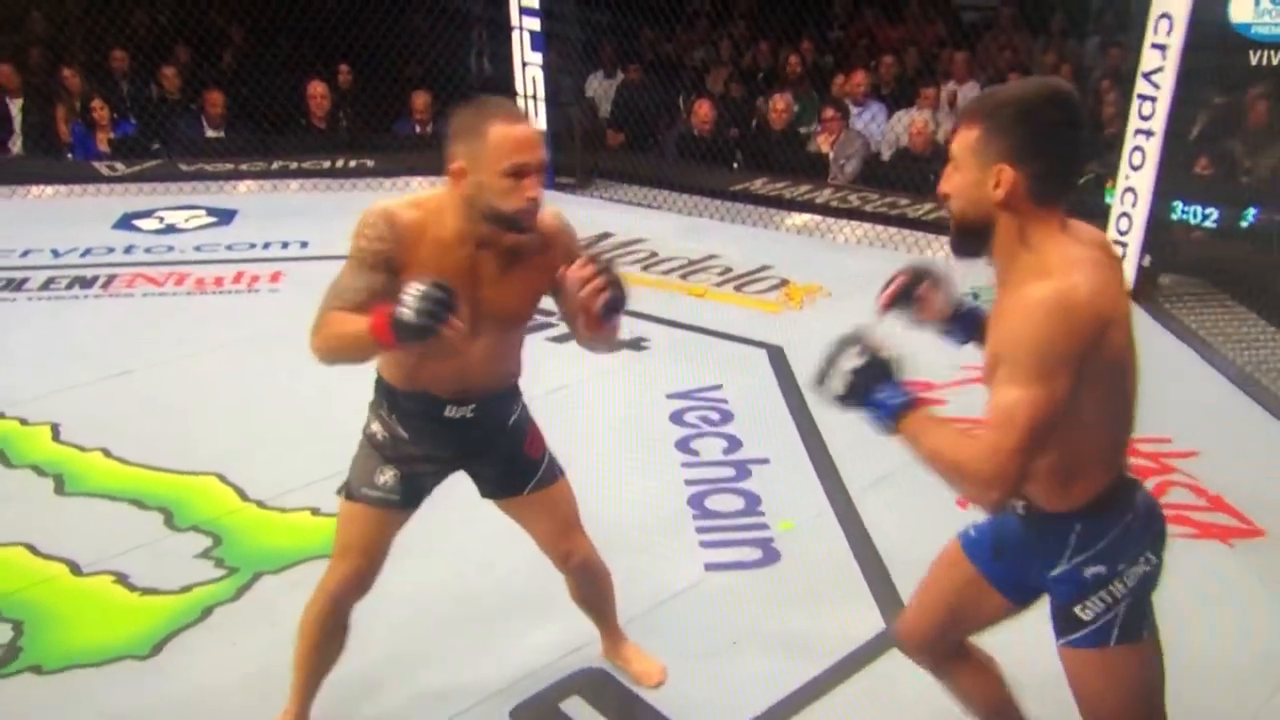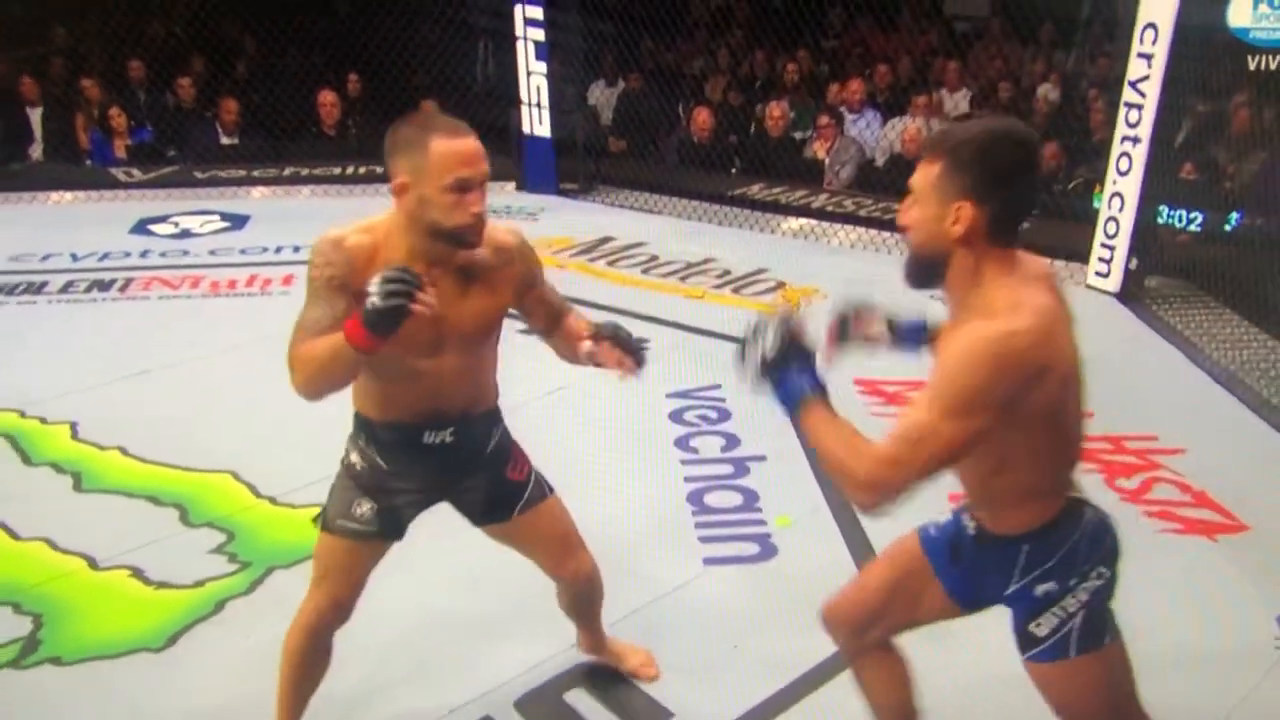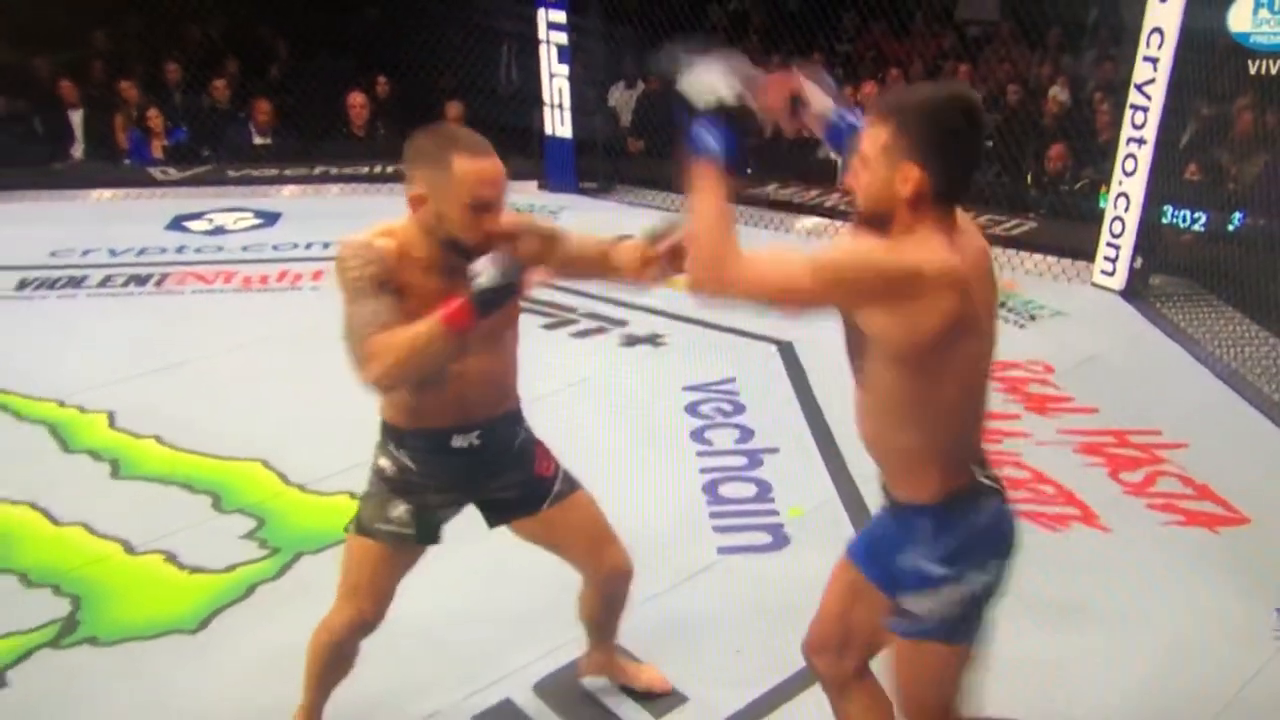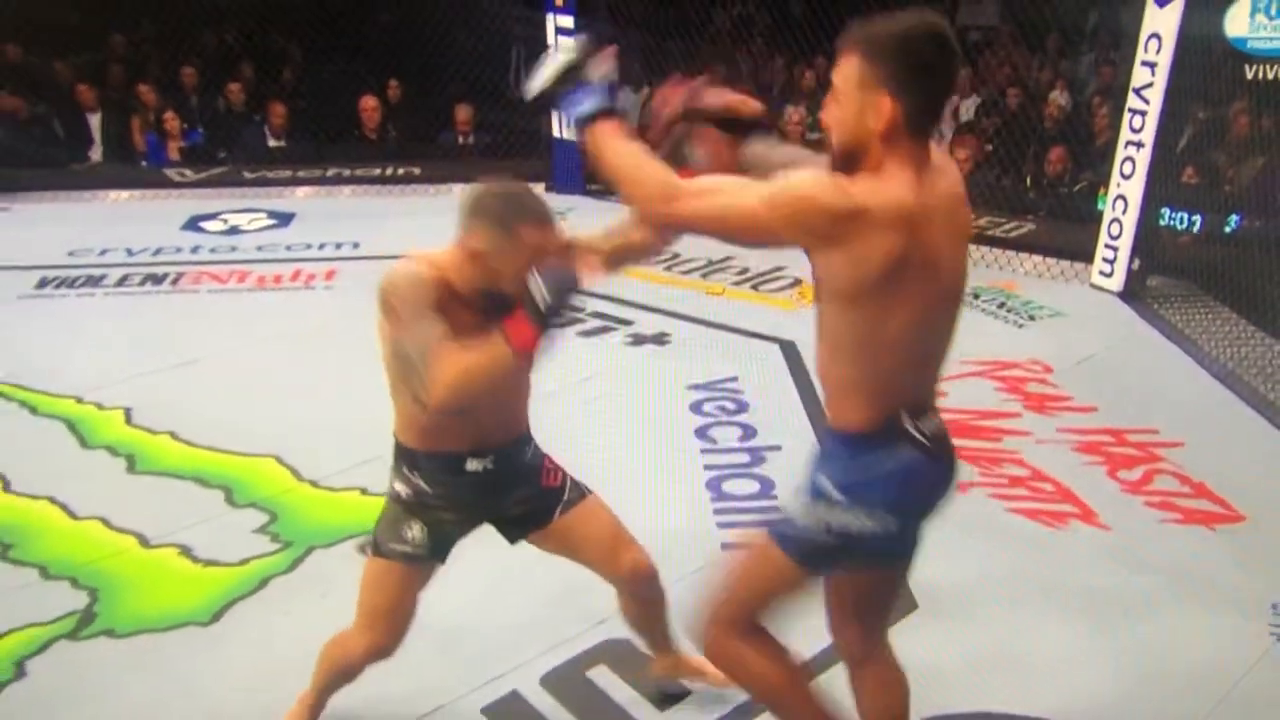
dt=0.4s
person 1, frame 1
left shoulder: (1056, 292)
right shoulder: (1068, 245)
left elbow: (992, 478)
left wrist: (888, 400)
right wrist: (960, 320)
left hip: (1092, 540)
right hip: (1030, 518)
right knee: (923, 635)
person 1, frame 2
left shoulder: (997, 335)
right shoulder: (1015, 277)
left elbow: (873, 483)
left wrist: (796, 381)
right wrist: (905, 331)
left hip: (1049, 558)
right hip: (980, 530)
right knee: (849, 623)
person 1, frame 3
left shoulder: (889, 270)
right shoulder: (956, 235)
left elbow: (714, 271)
right elbow: (894, 168)
left wrist: (709, 140)
right wrist: (830, 117)
left hip: (947, 536)
right hip: (911, 514)
right knee: (831, 657)
person 1, frame 4
left shoulder: (846, 208)
right shoulder: (935, 174)
left elbow: (665, 201)
left wrist: (589, 106)
left hip: (868, 466)
right hip: (910, 452)
left knee: (726, 627)
right knee: (860, 638)
person 2, frame 1
left shoulder: (550, 236)
right shoulder: (396, 228)
left elbow: (594, 341)
right elbow: (326, 339)
left wrist: (601, 309)
right wrist: (393, 323)
left hip: (499, 415)
right hip: (407, 419)
left knee: (575, 554)
right knee: (345, 581)
left ankle: (615, 642)
person 2, frame 2
left shoulder: (505, 253)
right shoulder: (347, 255)
left elbow: (556, 323)
right elbow: (306, 379)
left wrist: (595, 342)
right wrist: (366, 328)
left hip: (480, 441)
right hip: (387, 450)
left knee: (576, 569)
right knee: (326, 607)
left ankle: (595, 640)
person 2, frame 3
left shoulder: (513, 240)
right shoulder: (372, 258)
left elbow: (602, 258)
right elbow: (382, 370)
left wrist: (651, 253)
right wrist: (467, 307)
left hip: (505, 442)
right hip: (416, 457)
left knee: (612, 566)
right knee: (355, 615)
left ankle: (602, 656)
person 2, frame 4
left shoulder: (533, 263)
right shoulder: (411, 286)
left elbow: (644, 235)
right elbow: (444, 389)
right wrist: (530, 324)
left hip: (517, 461)
right hip: (432, 479)
left knee: (635, 569)
right knee: (372, 640)
left ankle: (667, 659)
